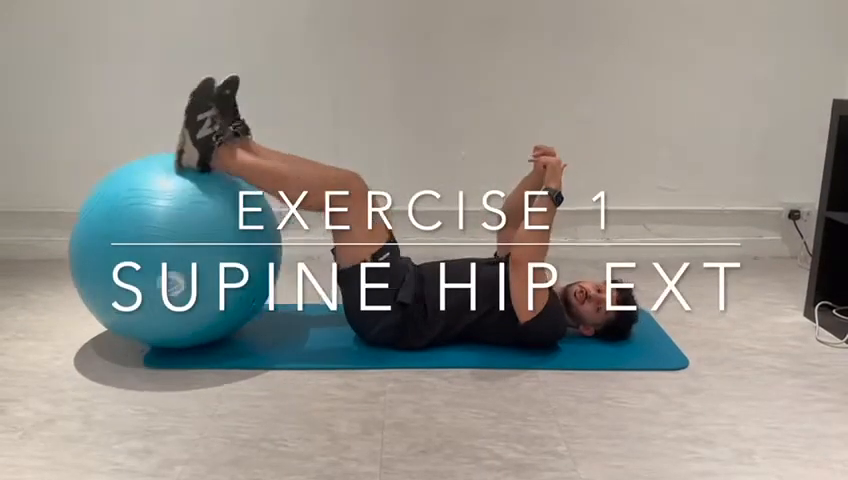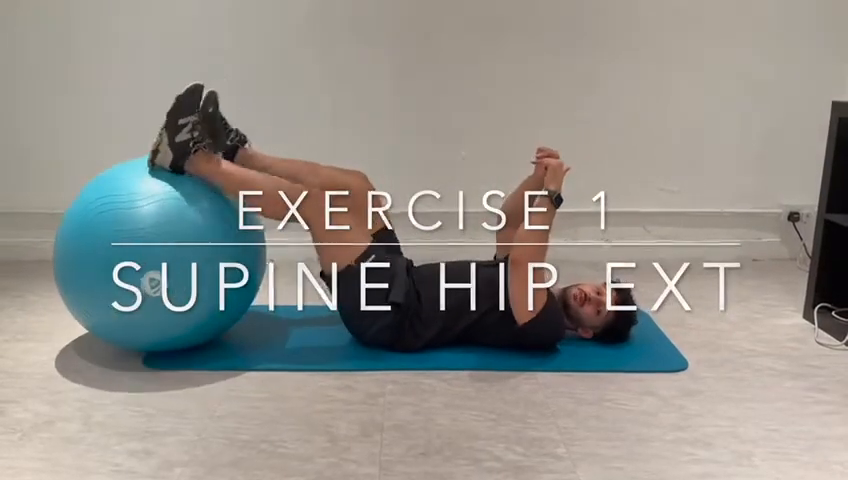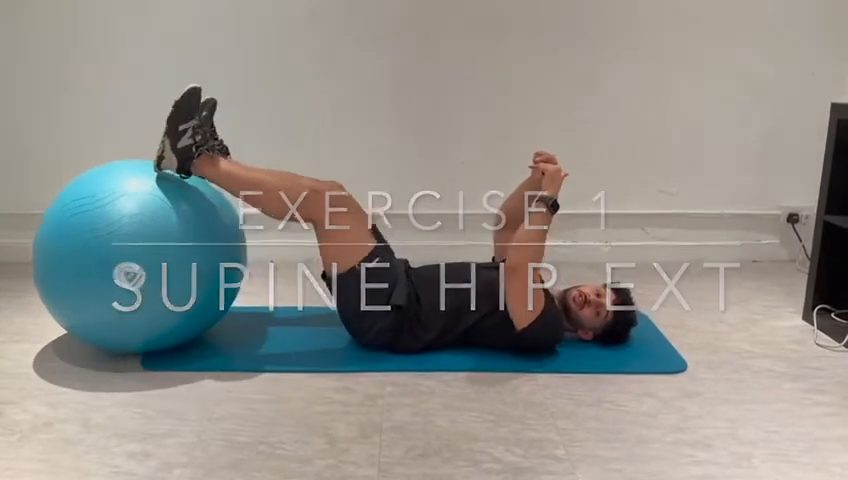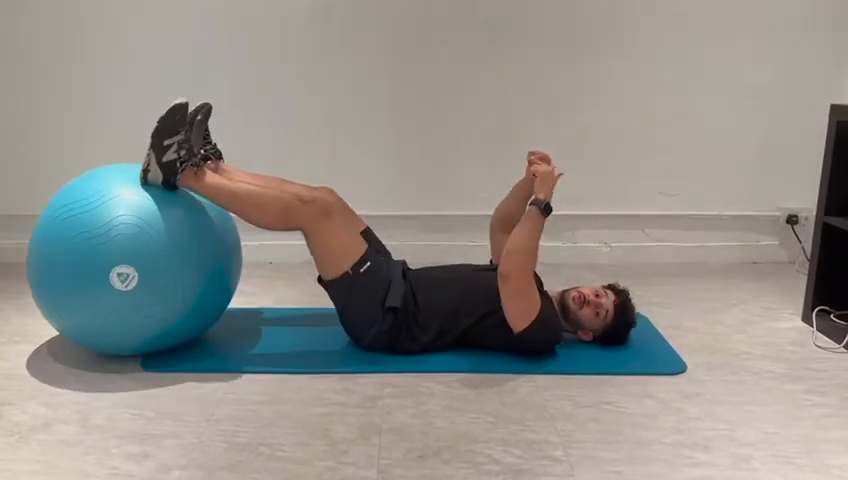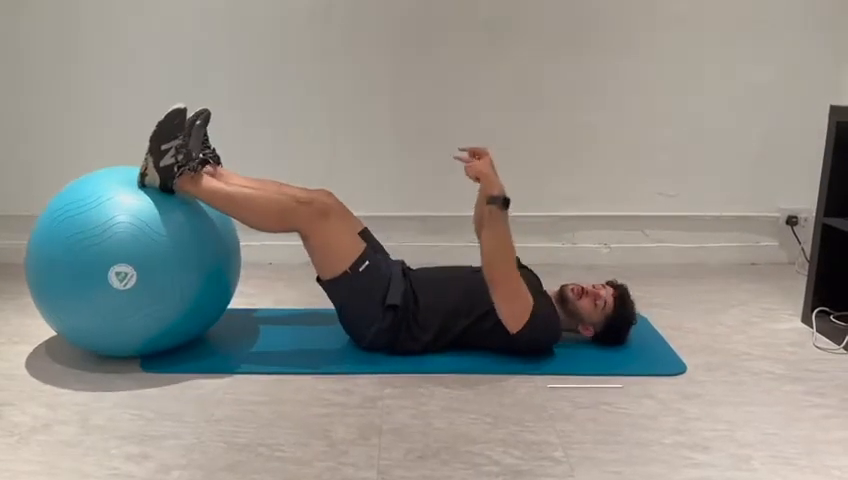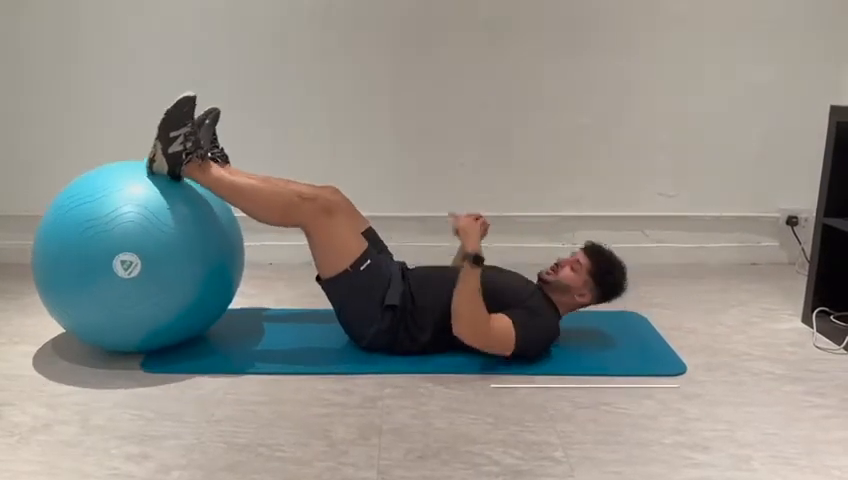
dt=0.4s
person 1, frame 1
left shoulder: (547, 324)
right shoulder: (540, 293)
left elbow: (525, 258)
right elbow: (510, 222)
left wrist: (552, 195)
right wrist: (537, 175)
left hip: (391, 313)
right hip: (403, 287)
left knee: (346, 191)
right knee: (341, 187)
left ankle: (217, 152)
right ankle: (234, 143)
person 1, frame 2
left shoulder: (544, 326)
right shoulder: (538, 292)
left elbow: (524, 261)
right elbow: (508, 222)
left wrist: (552, 196)
right wrist: (539, 178)
left hip: (387, 314)
right hip: (396, 282)
left knee: (314, 202)
right knee: (355, 185)
left ankle: (193, 157)
right ankle: (235, 152)
person 1, frame 3
left shoulder: (543, 328)
right shoulder: (536, 295)
left elbow: (517, 265)
right elbow: (506, 228)
left wrist: (548, 202)
right wrist: (536, 182)
left hip: (388, 316)
right hip: (397, 287)
left knee: (325, 200)
right knee: (331, 194)
left ankle: (198, 160)
right ankle: (215, 159)
person 1, frame 4
left shoulder: (541, 330)
right shoulder: (532, 299)
left elbow: (510, 270)
right elbow: (501, 228)
left wrist: (541, 202)
right wrist: (530, 182)
left hip: (386, 319)
right hip: (397, 287)
left knee: (315, 207)
right knee: (319, 199)
left ankle: (184, 173)
right ankle: (209, 165)
person 1, frame 5
left shoulder: (539, 328)
right shoulder: (534, 293)
left elbow: (496, 269)
right elbow: (485, 233)
left wrist: (495, 195)
right wrist: (488, 188)
left hip: (388, 318)
right hip: (399, 287)
left knee: (311, 209)
right knee: (317, 201)
left ankle: (181, 178)
right ankle: (208, 171)
person 1, frame 6
left shoulder: (539, 329)
right shoulder: (531, 295)
left elbow: (466, 329)
left wrist: (472, 252)
right wrist: (468, 250)
left hip: (385, 319)
right hip: (399, 288)
left knee: (317, 205)
right knee: (326, 199)
left ankle: (188, 164)
right ankle: (214, 165)
